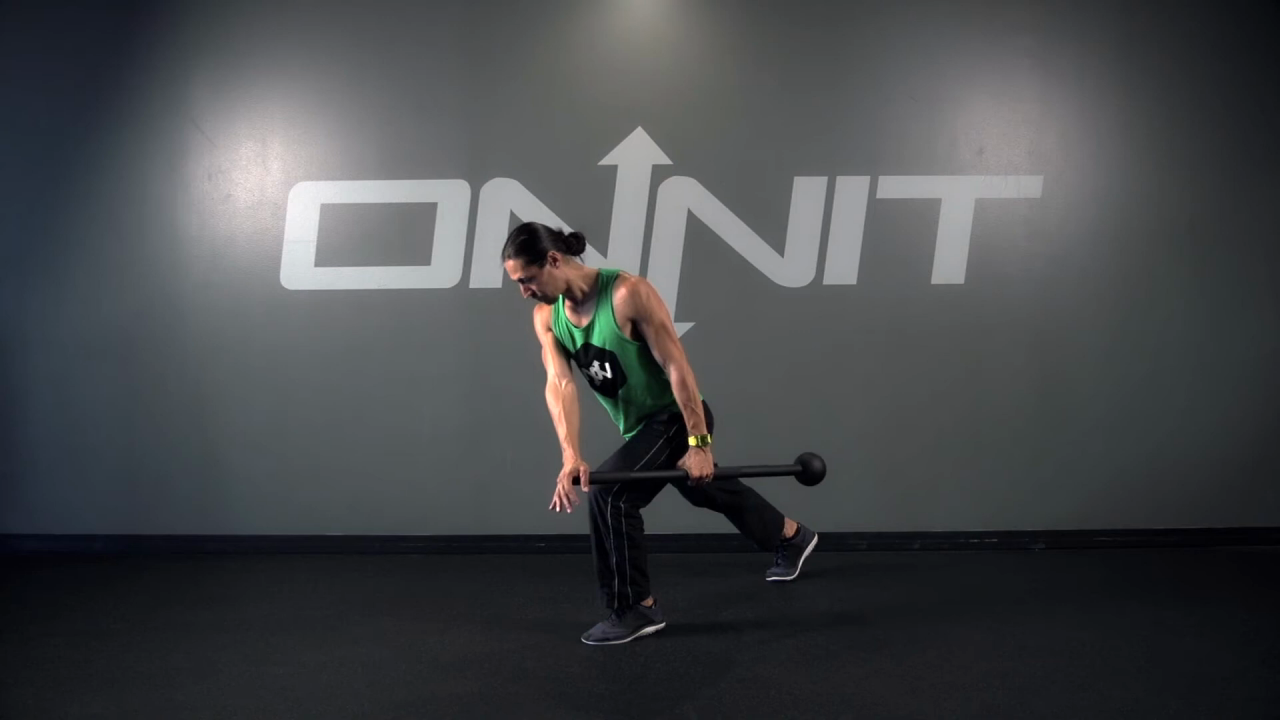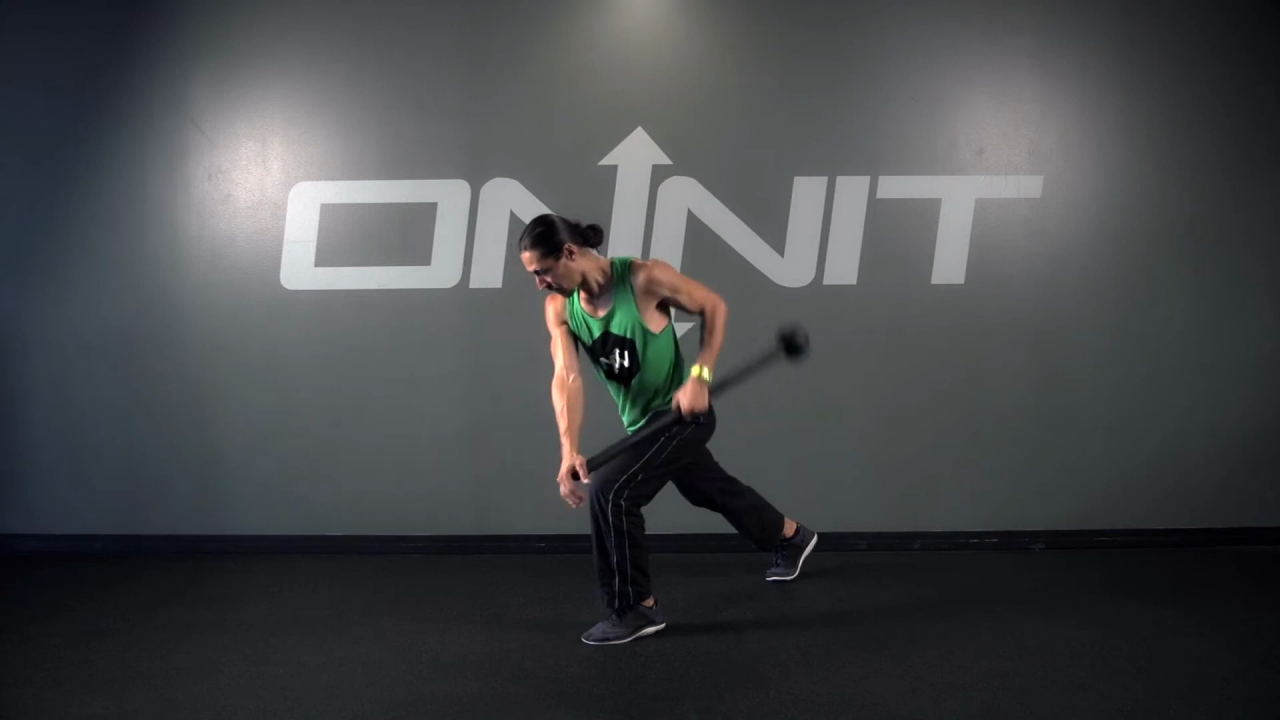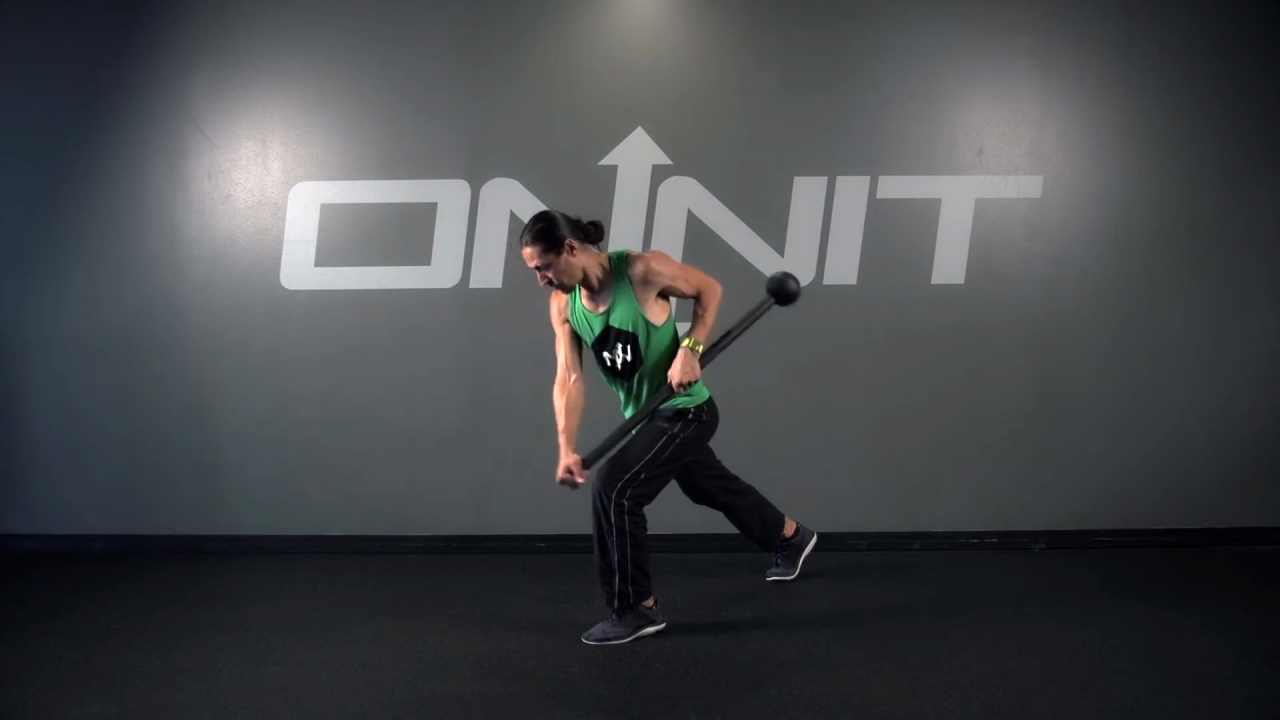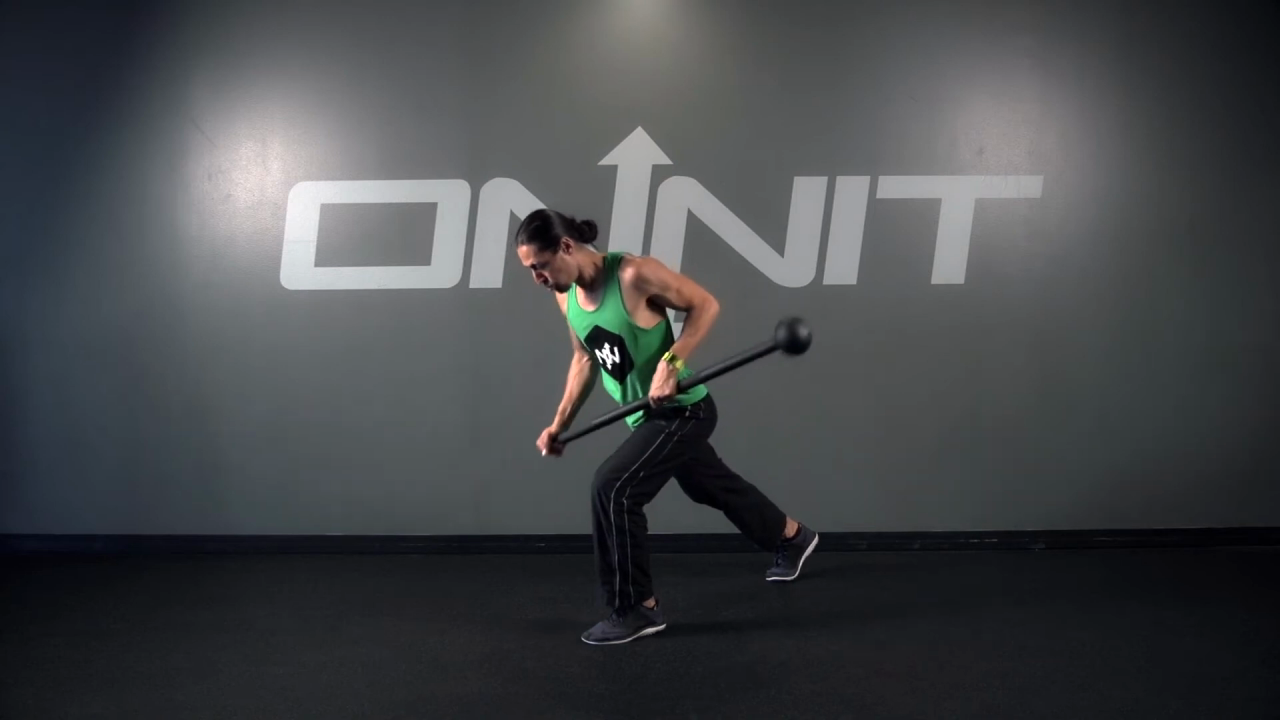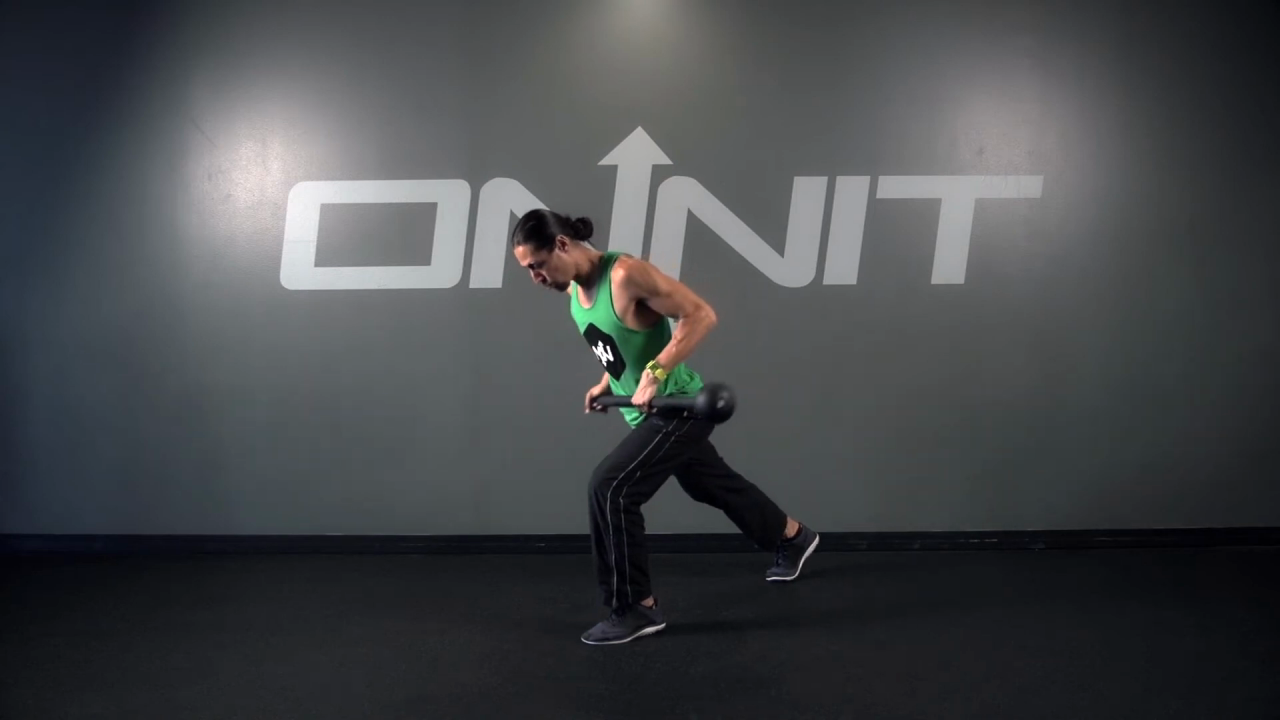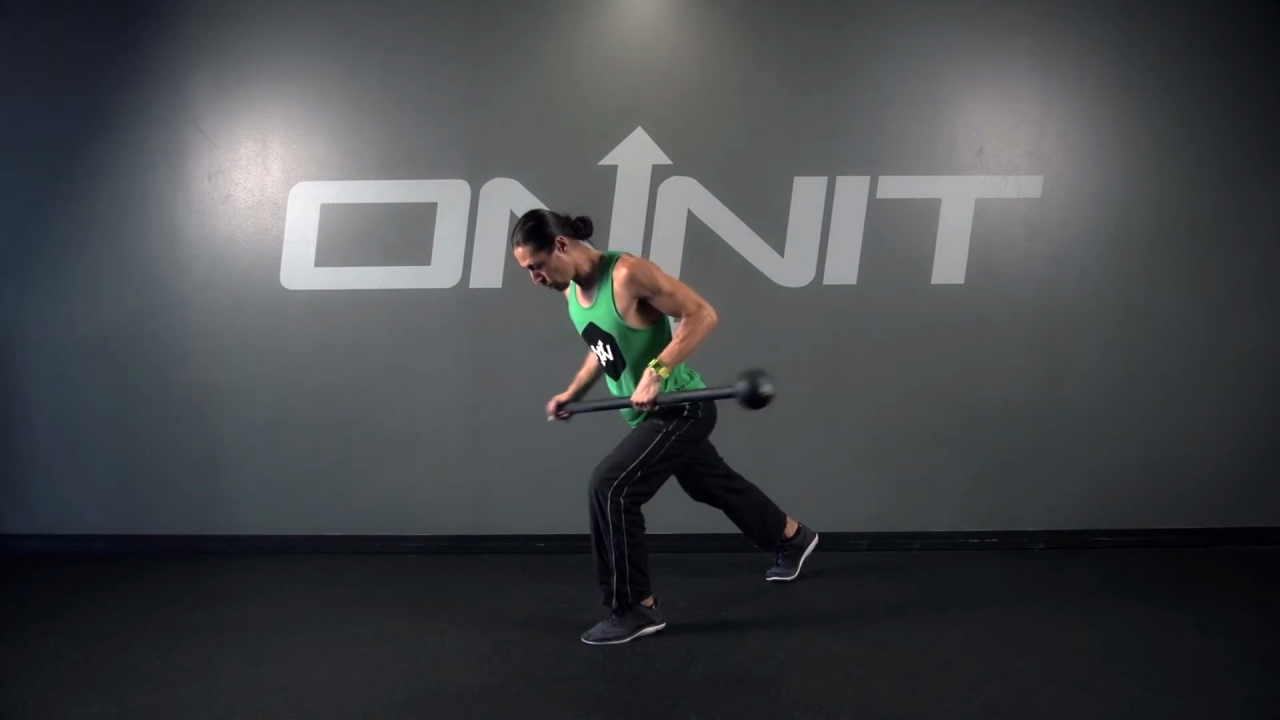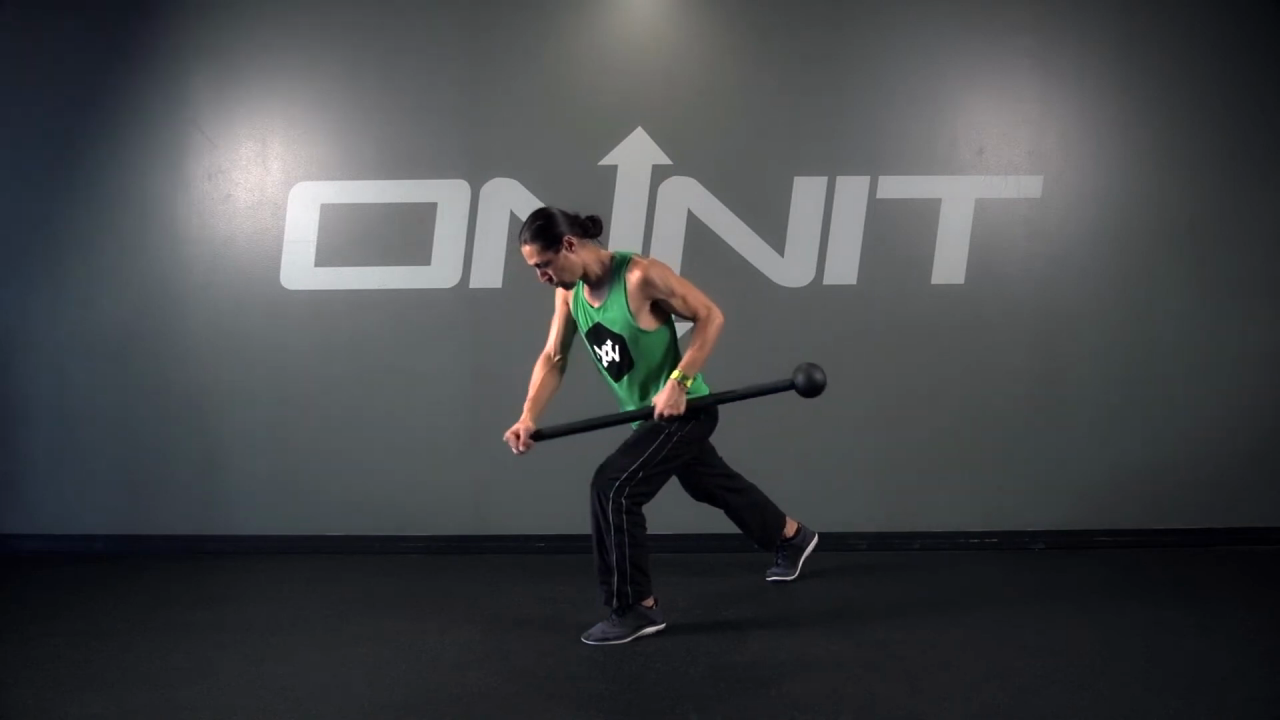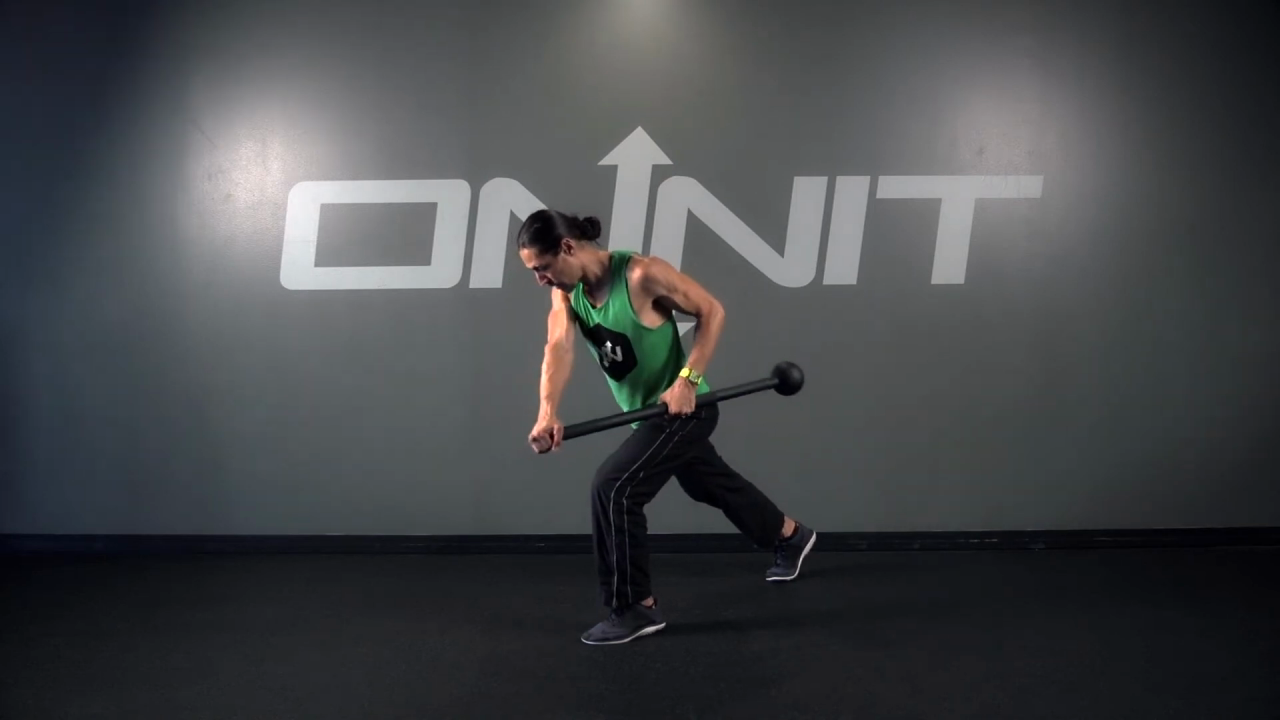
dt=0.5s
person 1, frame 1
left shoulder: (628, 293)
right shoulder: (546, 317)
left elbow: (676, 367)
right elbow: (560, 385)
left wrist: (698, 442)
right wrist: (571, 455)
left hip: (677, 417)
right hip: (641, 425)
left knee: (610, 492)
right knee: (710, 490)
left ankle: (635, 608)
right ankle: (790, 535)
person 1, frame 2
left shoulder: (644, 278)
right shoulder: (559, 309)
left elbow: (714, 307)
right elbow: (567, 378)
left wrist: (699, 378)
right wrist: (569, 451)
left hip: (681, 412)
right hip: (642, 421)
left knee: (611, 491)
right knee: (709, 489)
left ankle: (637, 608)
right ankle: (792, 537)
person 1, frame 3
left shoulder: (642, 270)
right shoulder: (562, 305)
left elbow: (709, 289)
right elbow: (569, 377)
left wrist: (690, 350)
right wrist: (567, 448)
left hip: (684, 410)
right hip: (648, 418)
left knee: (614, 490)
right knee: (712, 488)
left ankle: (636, 609)
right ankle: (791, 537)
person 1, frame 4
left shoulder: (634, 274)
right shoulder: (566, 296)
left elbow: (705, 304)
right elbow: (585, 359)
left wrist: (670, 364)
right wrist: (560, 422)
left hip: (682, 409)
right hip: (649, 416)
left knee: (612, 488)
right knee: (712, 486)
left ankle: (637, 609)
right ankle: (793, 537)
person 1, frame 5
left shoulder: (626, 274)
right shoulder: (574, 288)
left elbow: (700, 315)
left wrist: (654, 374)
right wrist: (605, 384)
left hip: (679, 409)
right hip: (652, 414)
left knee: (610, 488)
right knee: (713, 485)
left ankle: (637, 609)
right ankle: (793, 538)
person 1, frame 6
left shoulder: (627, 273)
right shoulder: (572, 289)
left elbow: (702, 314)
left wrist: (656, 372)
right wrist: (572, 392)
left hip: (680, 408)
right hip: (654, 413)
left knee: (610, 487)
right knee: (713, 484)
left ankle: (636, 609)
right ankle: (793, 537)
person 1, frame 7
left shoulder: (640, 276)
right shoulder: (569, 291)
left elbow: (710, 316)
right elbow: (554, 356)
left wrist: (677, 382)
right wrist: (529, 416)
left hip: (684, 409)
right hip: (649, 414)
left knee: (612, 488)
right knee: (714, 485)
left ankle: (635, 609)
right ankle: (792, 537)
person 1, frame 8
left shoulder: (641, 274)
right shoulder: (566, 291)
left elbow: (712, 311)
right elbow: (559, 348)
left wrist: (687, 380)
right wrist: (548, 412)
left hip: (683, 407)
right hip: (650, 411)
left knee: (613, 487)
right knee: (710, 484)
left ankle: (636, 608)
right ankle: (791, 536)
